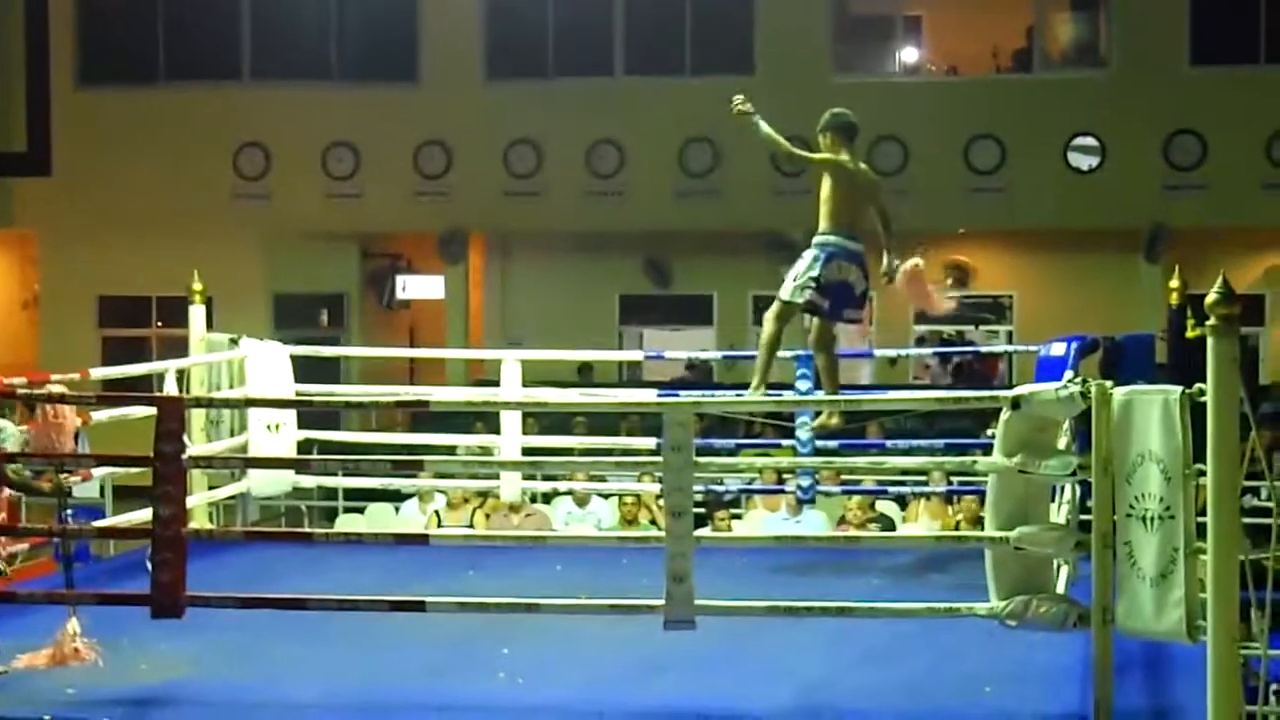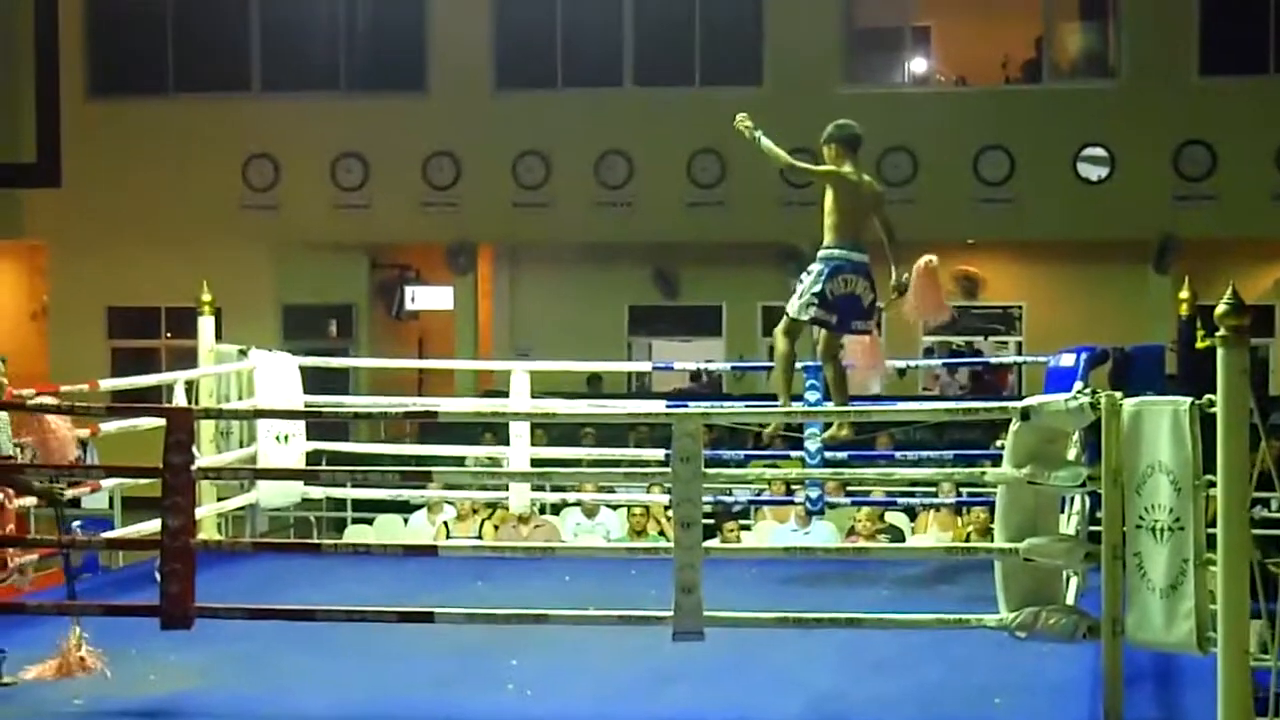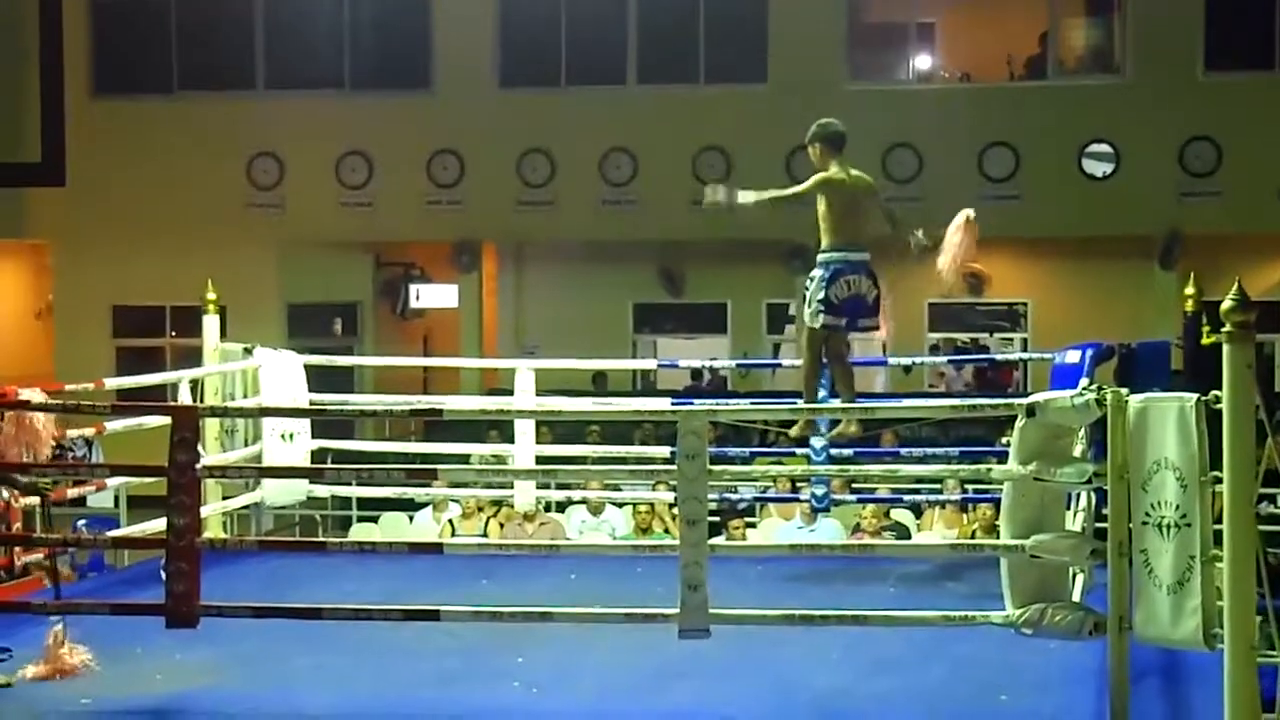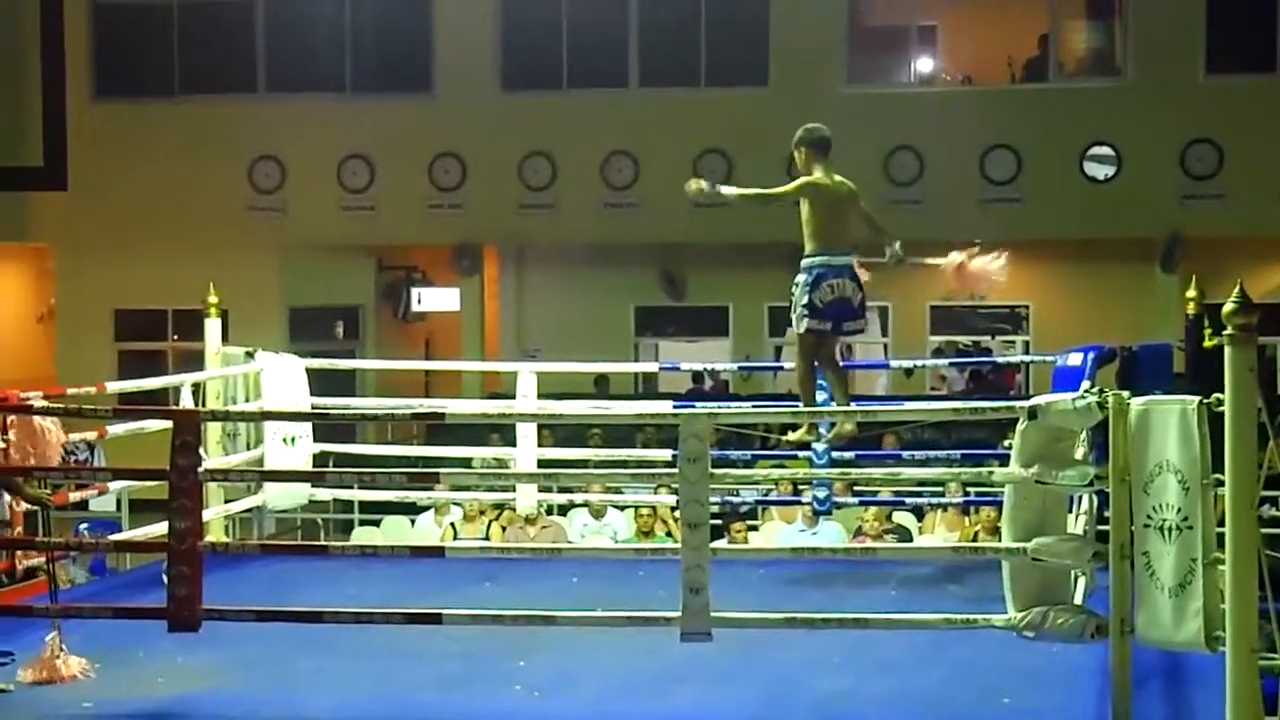
dt=0.4s
person 1, frame 1
left shoulder: (834, 164)
right shoulder: (868, 176)
left elbow: (790, 152)
right elbow: (882, 219)
left wrist: (754, 119)
right wrist: (887, 258)
left hip: (827, 252)
right hip: (852, 259)
left knee: (775, 316)
right knee: (820, 338)
left ankle: (758, 383)
right ankle: (832, 412)
person 1, frame 2
left shoulder: (836, 176)
right shoulder: (872, 187)
left elbow: (792, 165)
right elbow: (887, 233)
left wrist: (756, 135)
right wrist: (896, 272)
left hip: (833, 265)
right hip: (858, 270)
left knee: (786, 331)
right knee: (829, 349)
left ankle: (784, 404)
right ankle: (842, 424)
person 1, frame 3
left shoulder: (826, 180)
right shoulder: (864, 182)
left elbow: (782, 197)
right elbow: (888, 215)
left wrist: (735, 197)
right wrist: (911, 236)
left hip: (834, 268)
right hip: (859, 269)
left knee: (811, 345)
right knee: (835, 349)
left ankle: (808, 420)
right ankle: (850, 419)
person 1, frame 4
left shoulder: (810, 185)
right shoulder: (847, 188)
left elbow: (765, 196)
right elbow: (870, 221)
left wrist: (716, 190)
right wrist: (890, 247)
left hip: (818, 274)
right hip: (844, 274)
left knee: (805, 353)
right knee: (826, 353)
left ankle: (810, 426)
right ankle: (846, 419)
